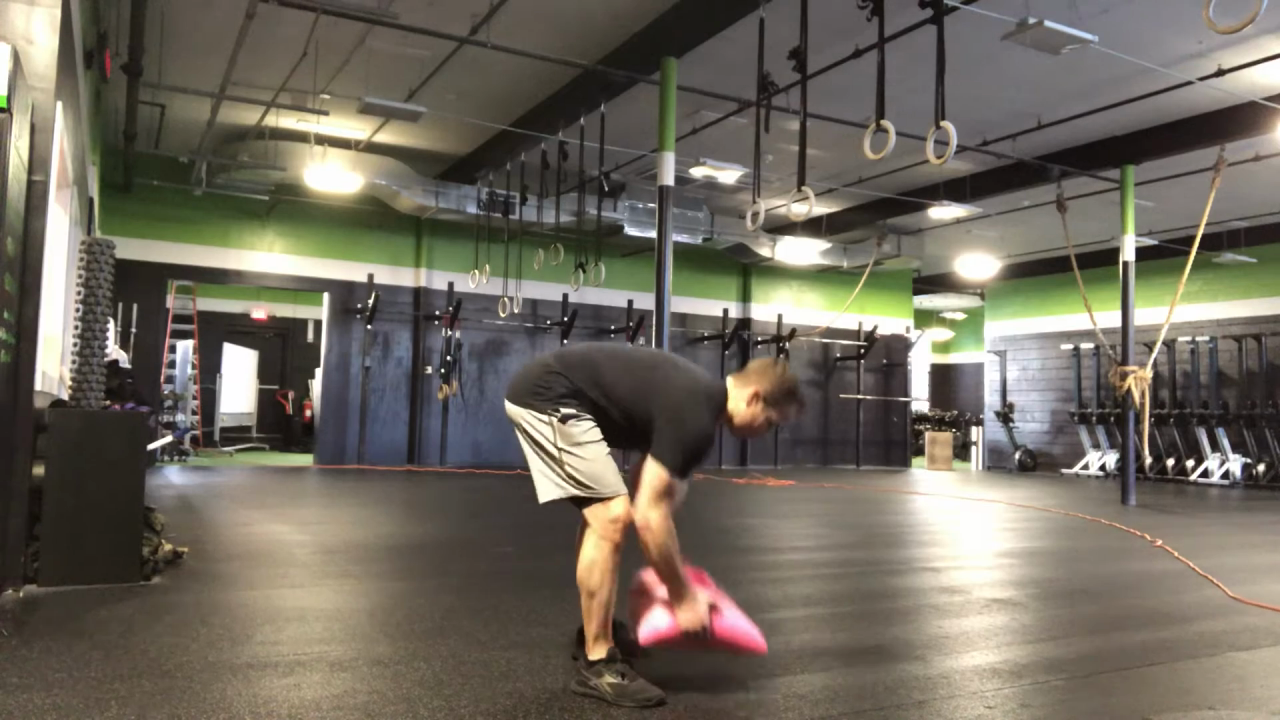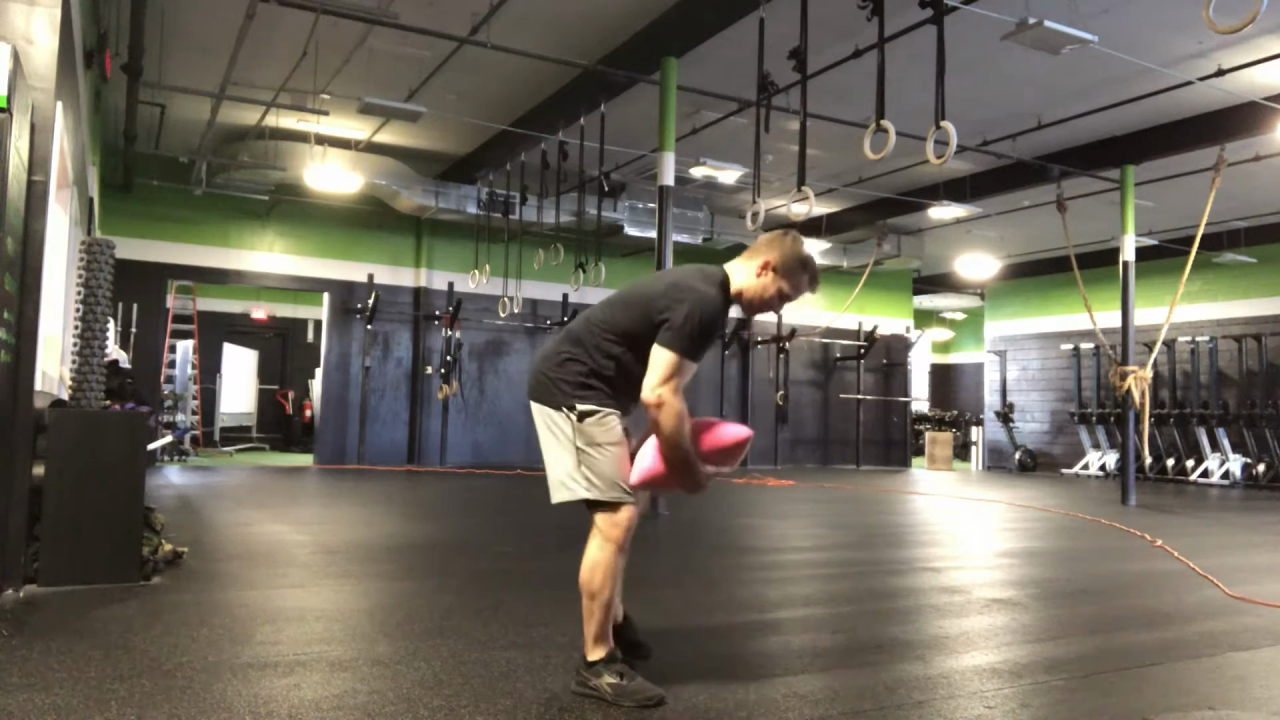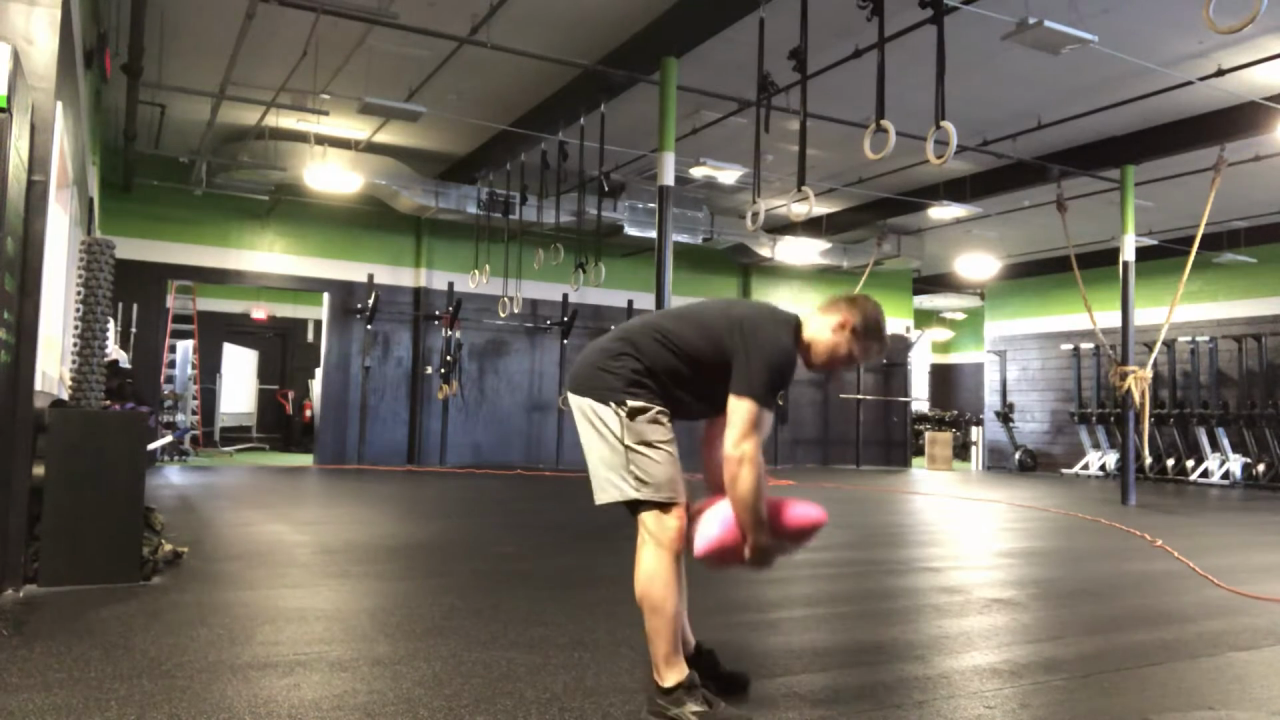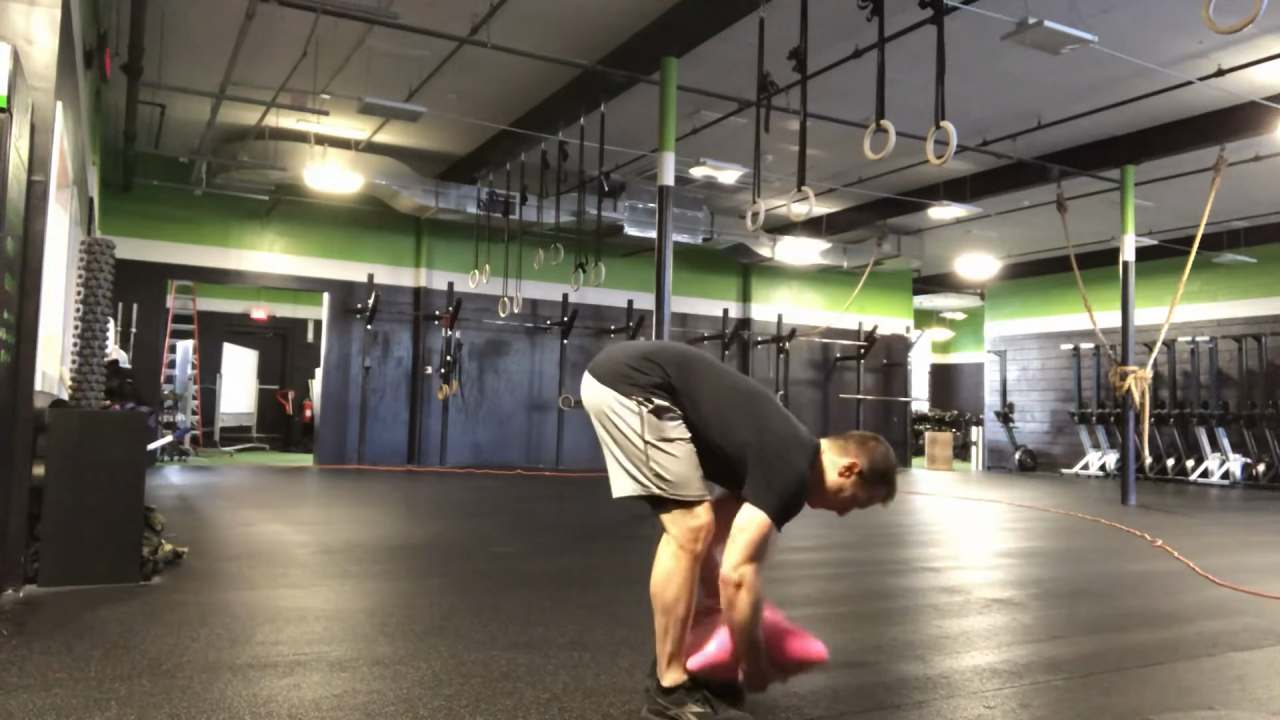
dt=0.7s
person 1, frame 1
left shoulder: (699, 393)
right shoulder: (696, 414)
left elbow: (648, 498)
right elbow: (649, 515)
left wrist: (653, 569)
right wrist: (684, 601)
left hip: (543, 391)
right hip: (549, 397)
left knee: (599, 514)
right knee: (609, 517)
left ankle: (596, 632)
right ankle: (598, 664)
person 1, frame 2
left shoulder: (706, 295)
right shoulder: (701, 302)
left elbow: (665, 386)
right elbow: (658, 396)
left wrist: (680, 455)
right wrist: (690, 470)
left hip: (584, 388)
right hip: (572, 390)
left knee: (628, 502)
right knee: (616, 516)
left ankle: (611, 622)
right ankle: (597, 664)
person 1, frame 3
left shoulder: (768, 334)
right shoulder: (775, 346)
left elbow: (721, 436)
right elbow: (741, 451)
left wrist: (726, 507)
right wrist: (757, 537)
left hip: (605, 381)
right hip: (615, 385)
left knee: (670, 526)
right knee: (665, 529)
left ankle: (685, 655)
person 1, frame 4
left shoulder: (782, 451)
right shoulder: (790, 469)
left elbow: (716, 538)
right elbow: (738, 573)
left wrist: (715, 612)
right wrist: (752, 666)
left hip: (617, 374)
right hip: (629, 384)
left knee: (689, 531)
right knee: (690, 531)
left ankle: (674, 660)
